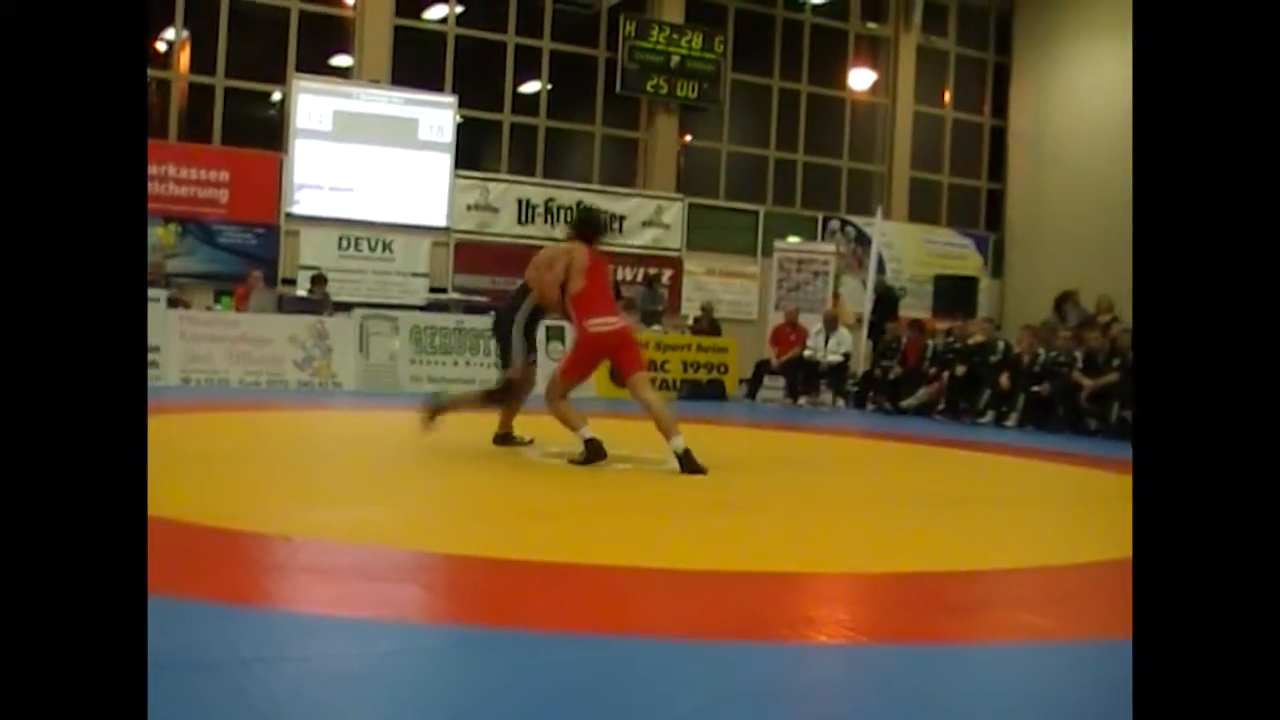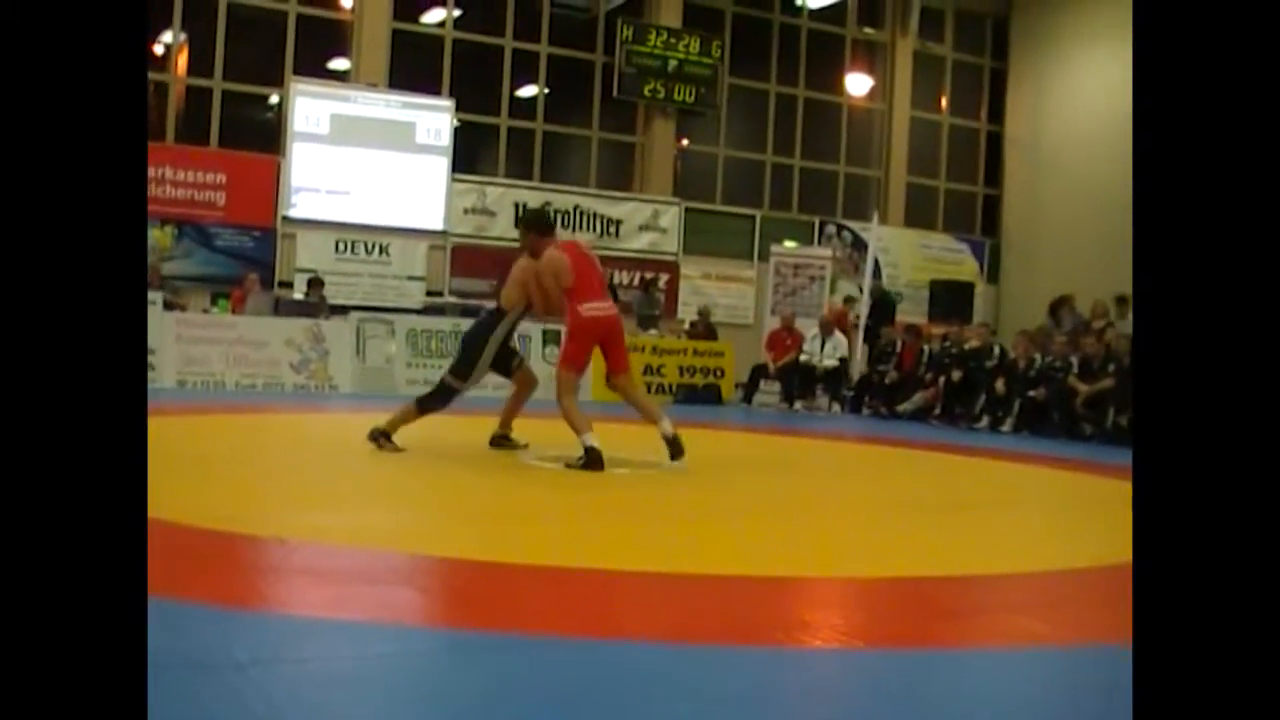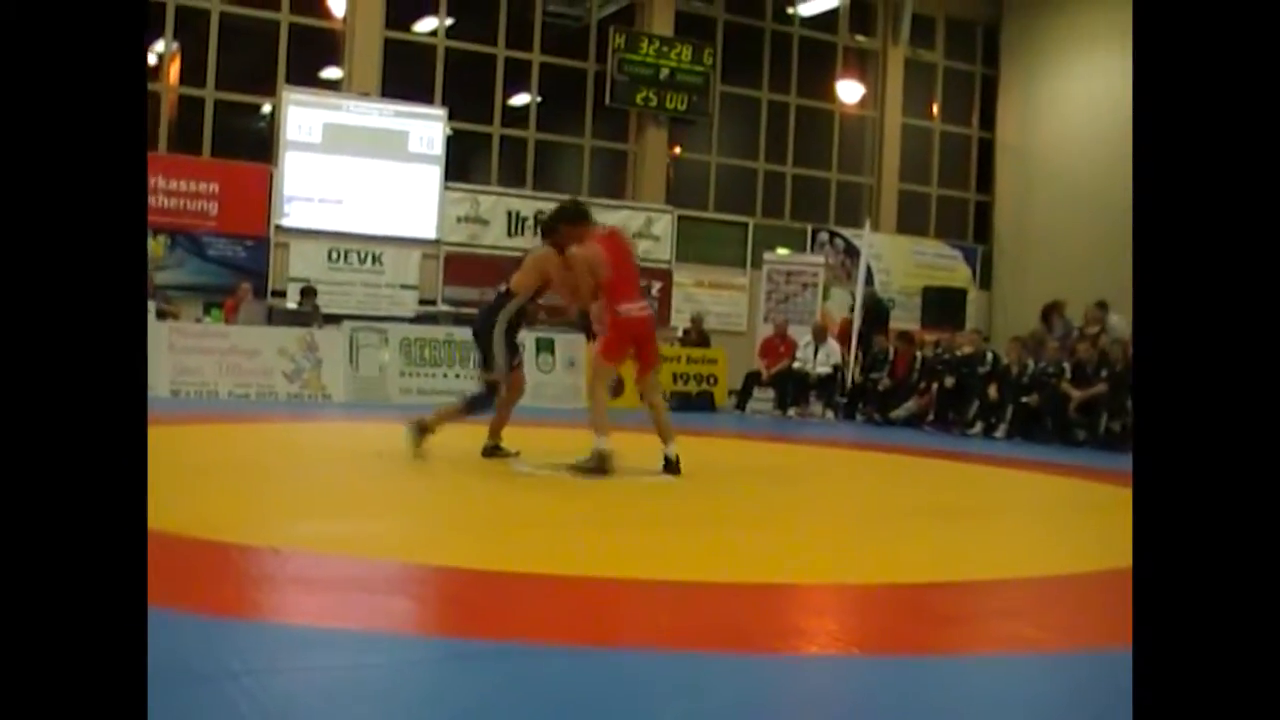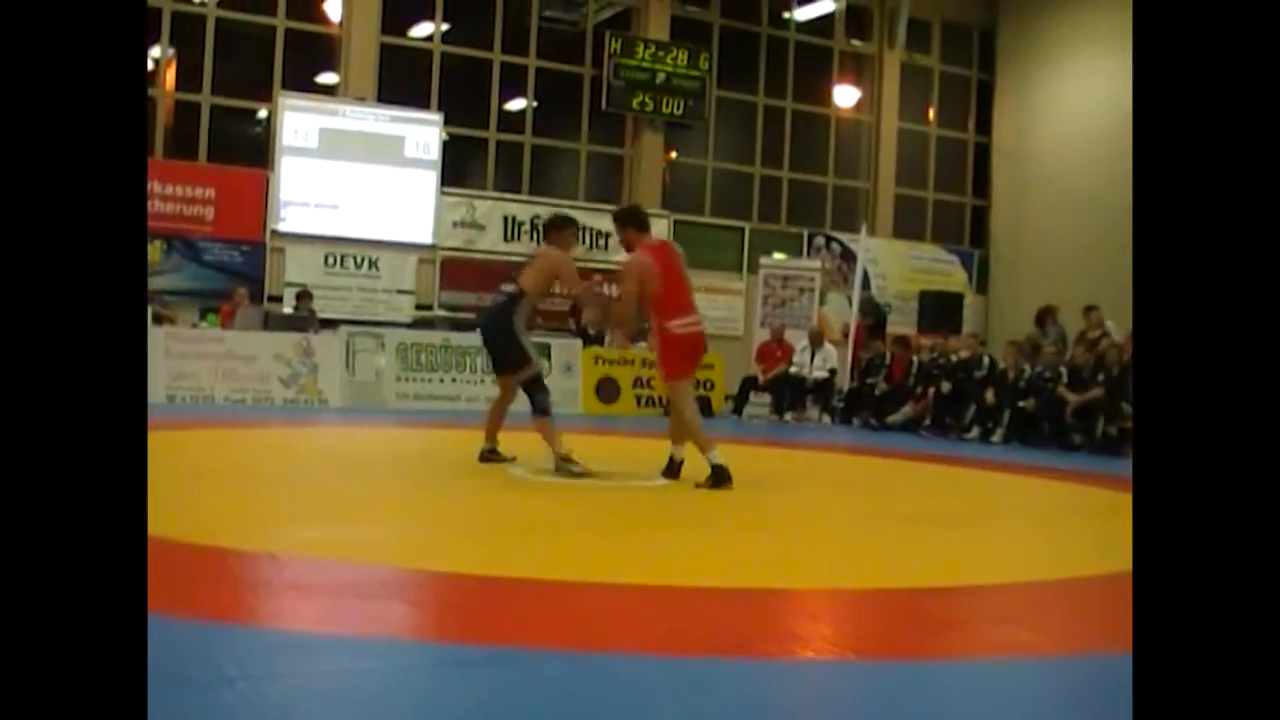
dt=0.3s
person 1, frame 1
left shoulder: (569, 251)
right shoulder: (603, 263)
left elbow: (550, 297)
left hip: (592, 335)
right hip: (620, 329)
left knee: (554, 395)
right knee: (648, 394)
left ankle: (593, 444)
right ankle: (683, 454)
person 1, frame 2
left shoulder: (546, 261)
right shoulder: (580, 246)
left elbow: (556, 306)
left hip: (584, 320)
right hip: (610, 316)
left knee: (566, 394)
right knee: (626, 387)
left ankle: (592, 452)
right ankle: (668, 432)
person 1, frame 3
left shoulder: (583, 254)
right shoulder: (617, 235)
left elbow: (585, 296)
left hip: (621, 319)
right hip: (644, 315)
left knee: (596, 387)
right knee: (652, 392)
left ankle: (602, 454)
right ankle: (671, 458)
person 1, frame 4
left shoulder: (635, 261)
right shoulder: (673, 249)
left elbow: (626, 310)
left wrist: (621, 330)
left hip: (671, 335)
right hip: (694, 330)
left knee: (684, 407)
right knee: (680, 401)
left ankle: (719, 469)
right ankle: (674, 463)
person 2, frame 1
right shoulder: (551, 256)
left hip: (523, 321)
right hip: (515, 322)
left knee: (525, 383)
right knee: (510, 391)
left ankle: (504, 431)
right ankle: (439, 406)
person 2, frame 2
left shoulder: (526, 265)
right shoulder: (529, 267)
right elbow: (541, 307)
left hip: (494, 339)
right hip: (484, 340)
left knee: (527, 382)
right knee: (442, 395)
left ankle: (501, 434)
right ankle: (383, 431)
person 2, frame 3
left shoulder: (543, 256)
right shoulder: (548, 255)
right elbow: (568, 294)
left hip: (503, 326)
right hip: (495, 325)
left knee: (516, 387)
right knee: (494, 394)
left ankle: (492, 443)
right ankle: (426, 425)
person 2, frame 4
left shoulder: (544, 257)
right shoulder: (554, 256)
right elbow: (578, 291)
left hip: (495, 322)
right hip: (508, 324)
left knee: (508, 390)
right knee: (538, 391)
left ankle: (489, 448)
right ankle: (560, 457)
